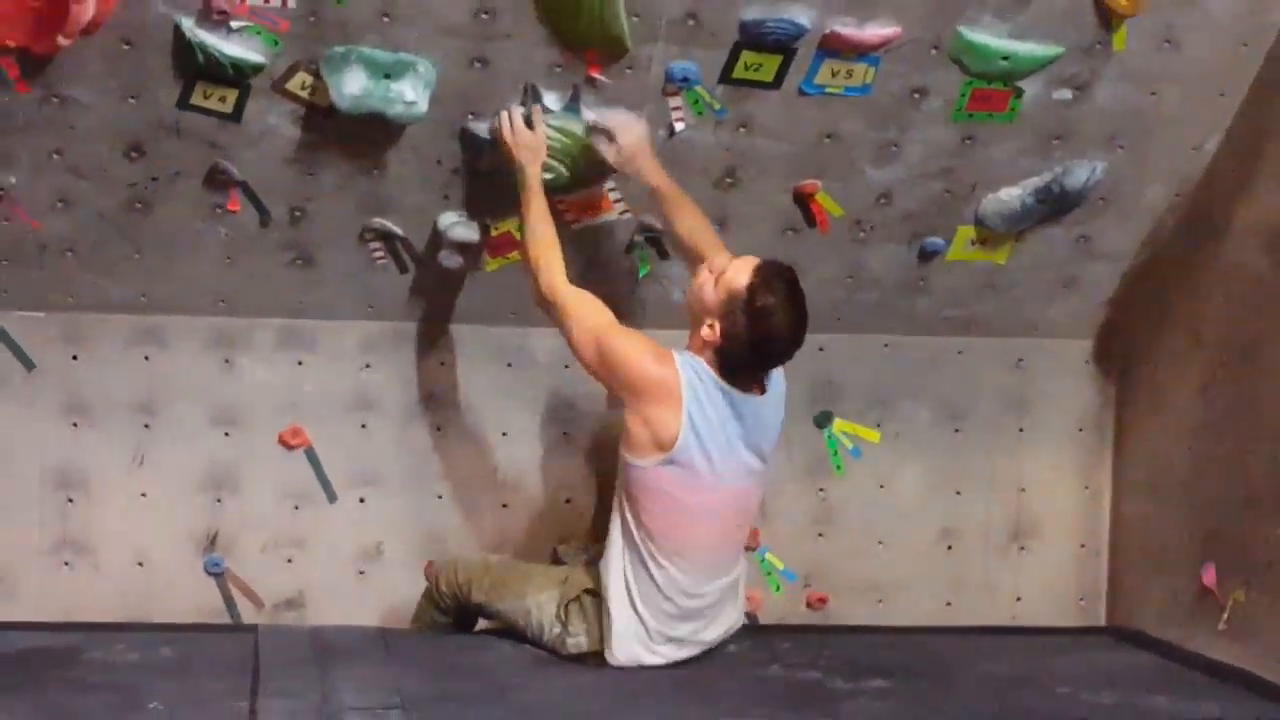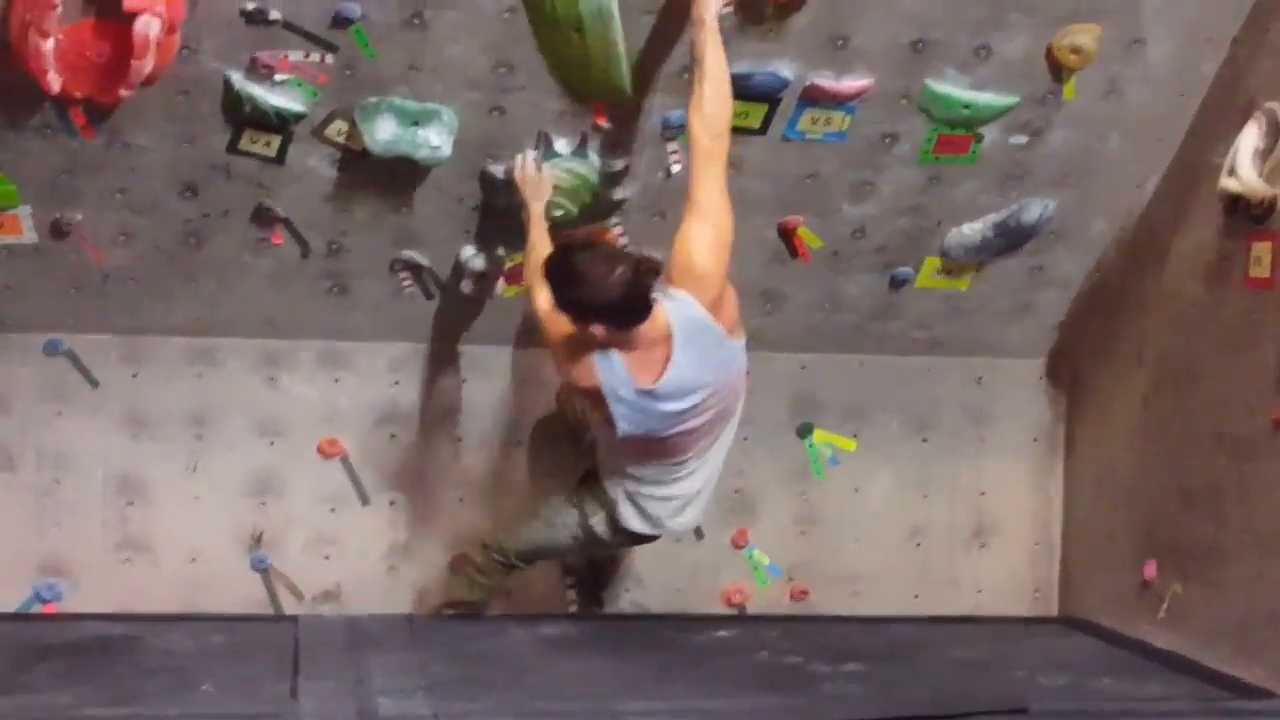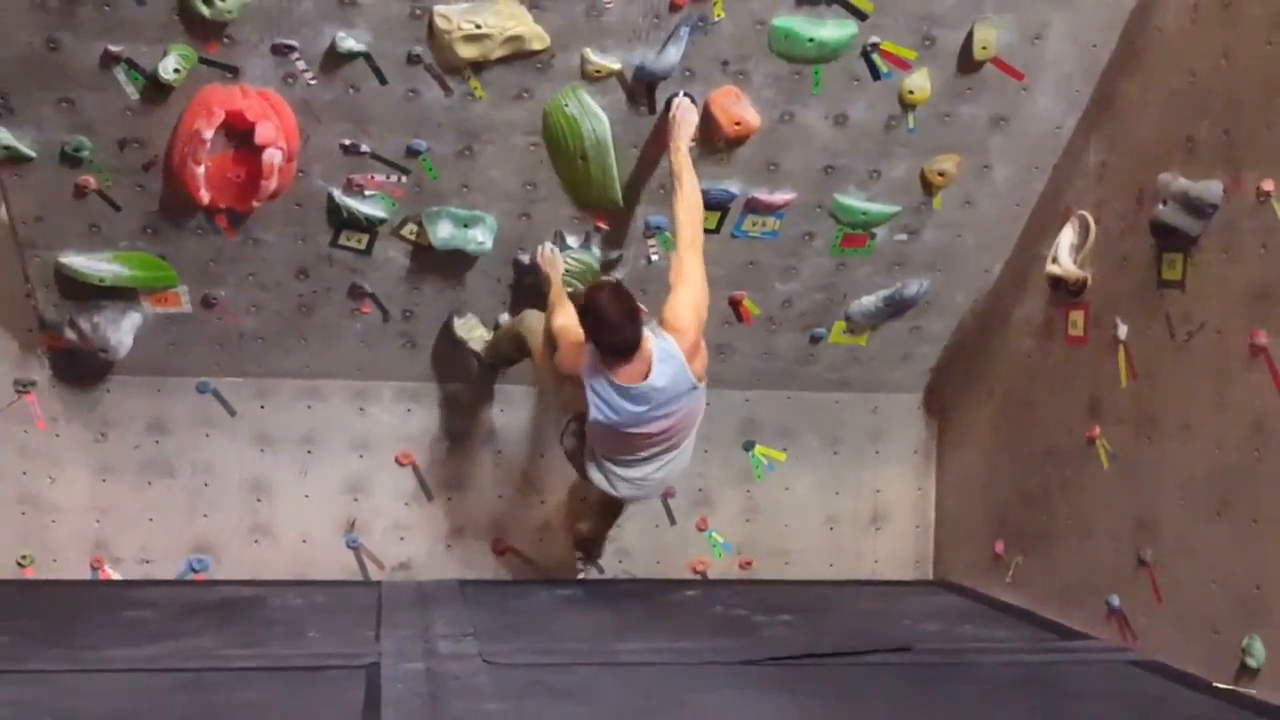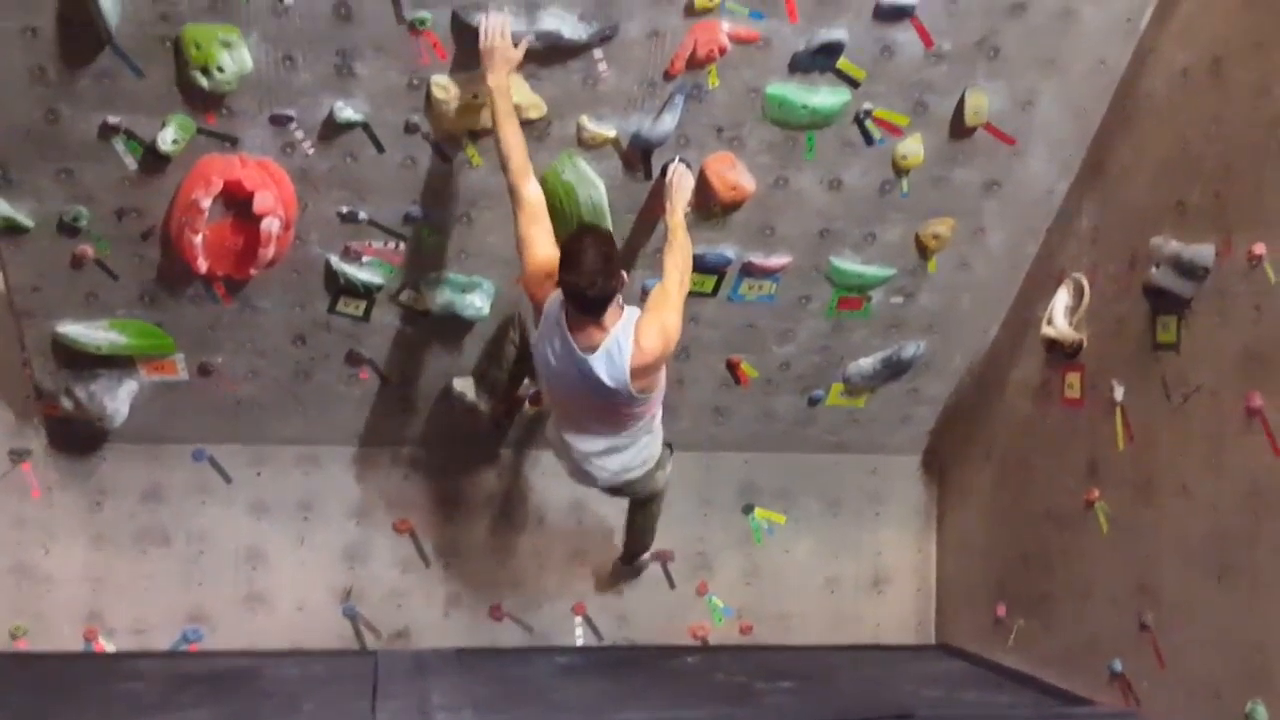
dt=1s
person 1, frame 1
left shoulder: (661, 382)
right shoulder: (767, 377)
left elbow: (555, 289)
right elbow: (711, 251)
right wrist: (647, 170)
left hip: (634, 639)
right hip: (711, 625)
left knee: (449, 580)
person 1, frame 2
left shoulder: (586, 372)
right shoulder: (702, 294)
left elbow: (543, 303)
right elbow: (709, 146)
left wrist: (535, 206)
left hip: (632, 512)
right hip: (690, 489)
left knee: (485, 556)
right ankle: (597, 549)
person 1, frame 3
left shoulder: (582, 367)
right shoulder: (683, 345)
left elbow: (561, 320)
left wrist: (555, 276)
left hip: (603, 474)
right hip: (658, 475)
left knee: (531, 324)
left ankle: (491, 353)
right ankle: (591, 531)
person 1, frame 4
left shoulder: (545, 296)
right shoulder: (649, 344)
right elbow: (677, 275)
right wrist: (675, 211)
left hip: (569, 452)
right hip: (630, 467)
right knee: (653, 486)
right ankle: (631, 560)
